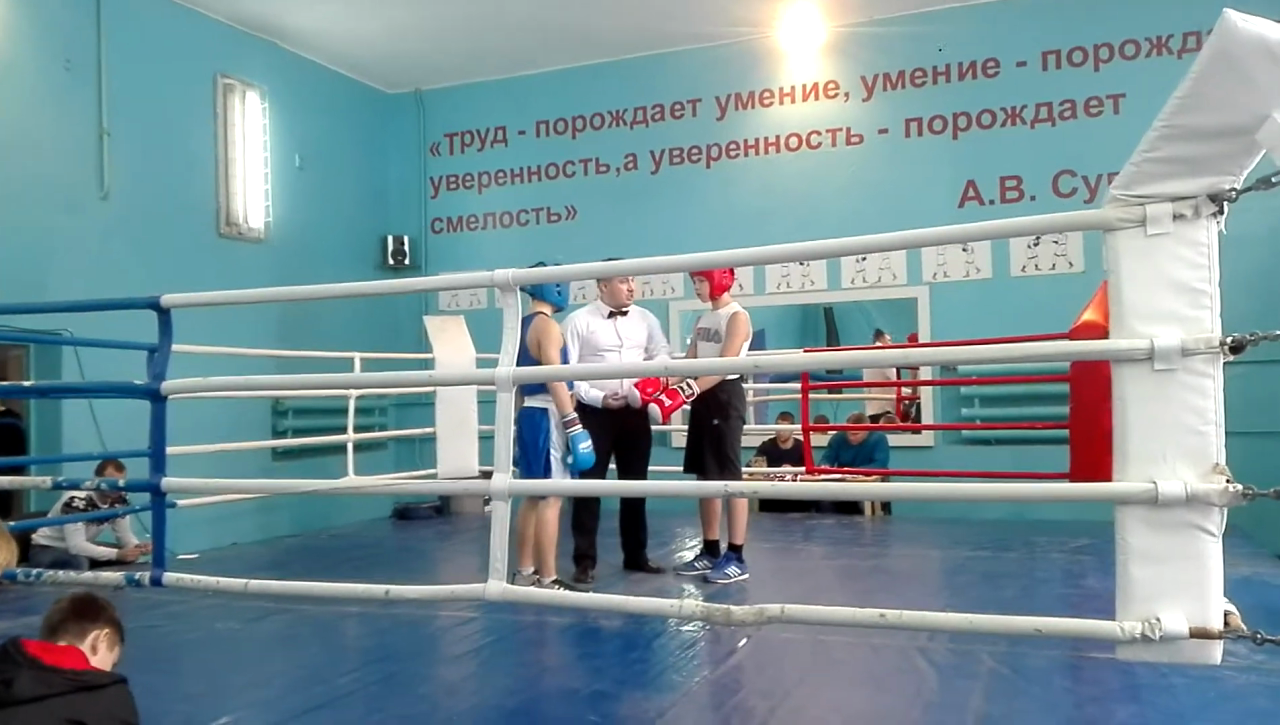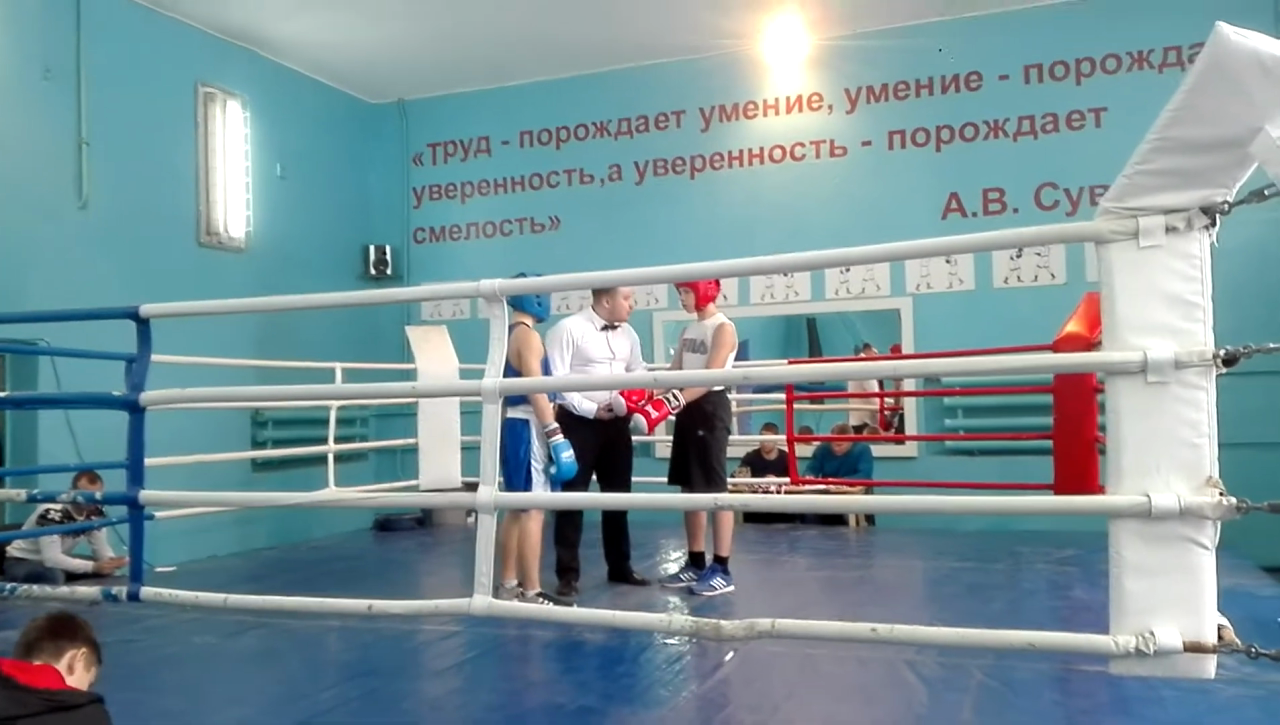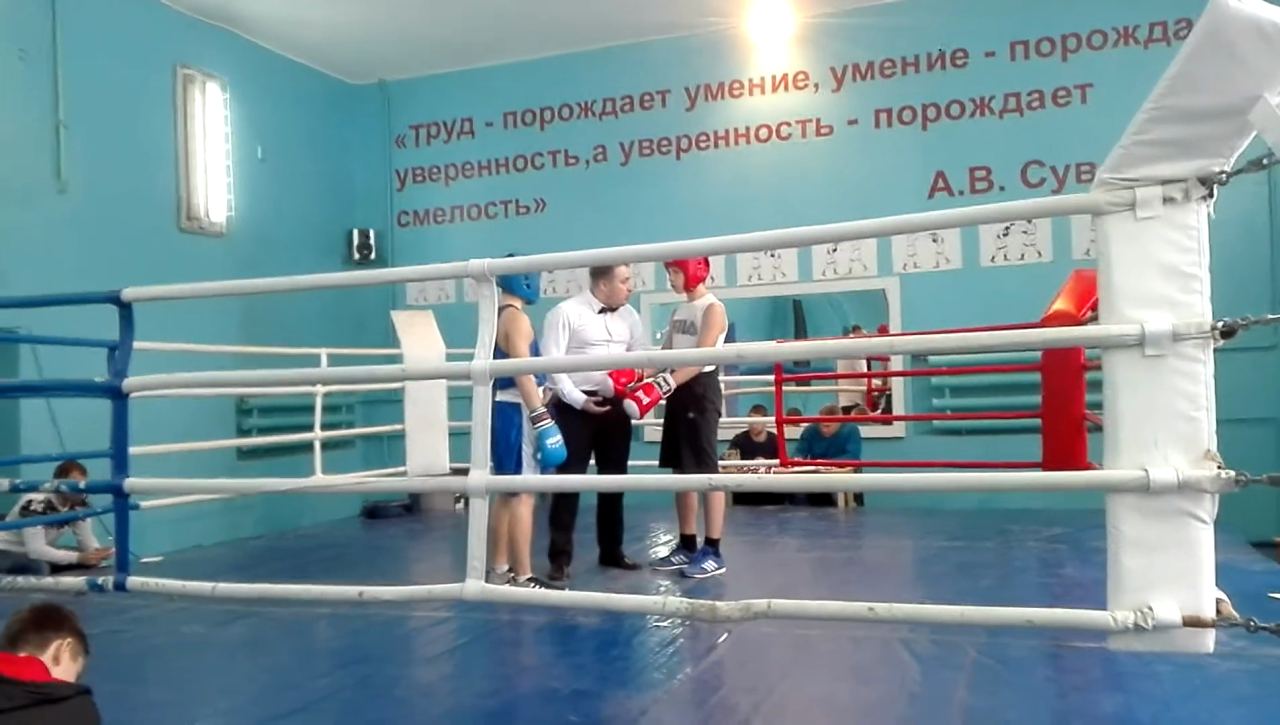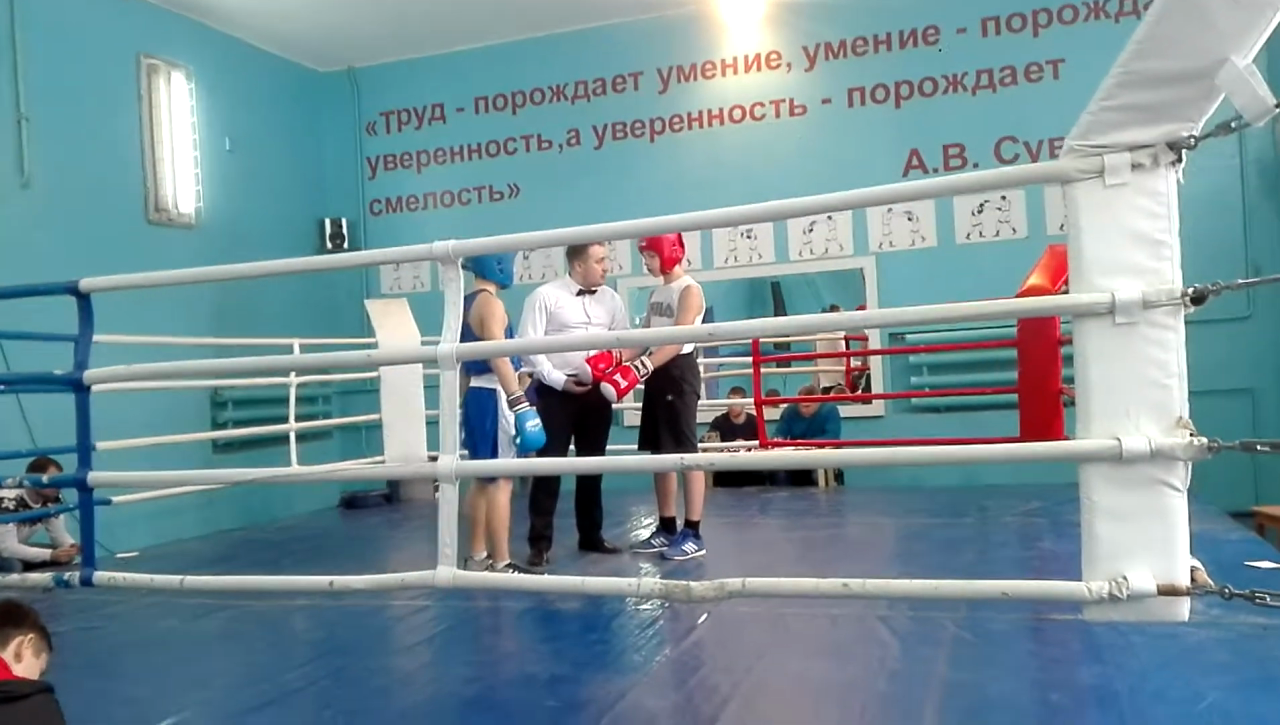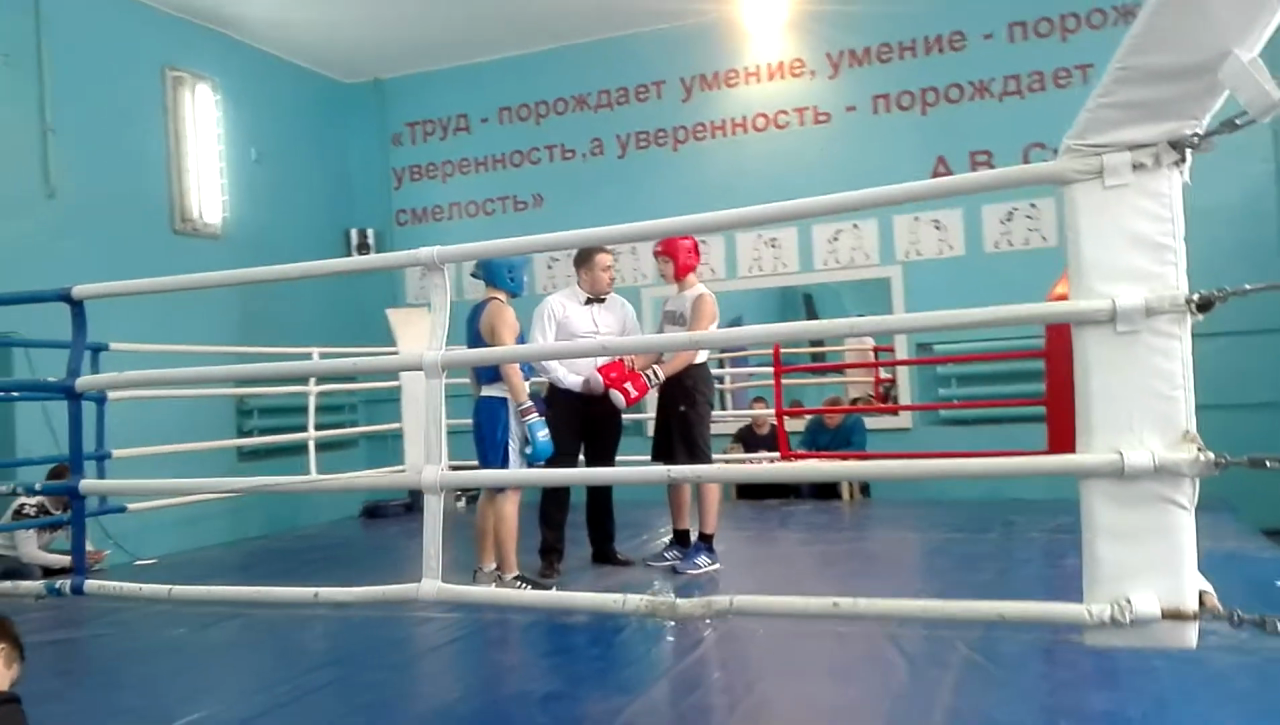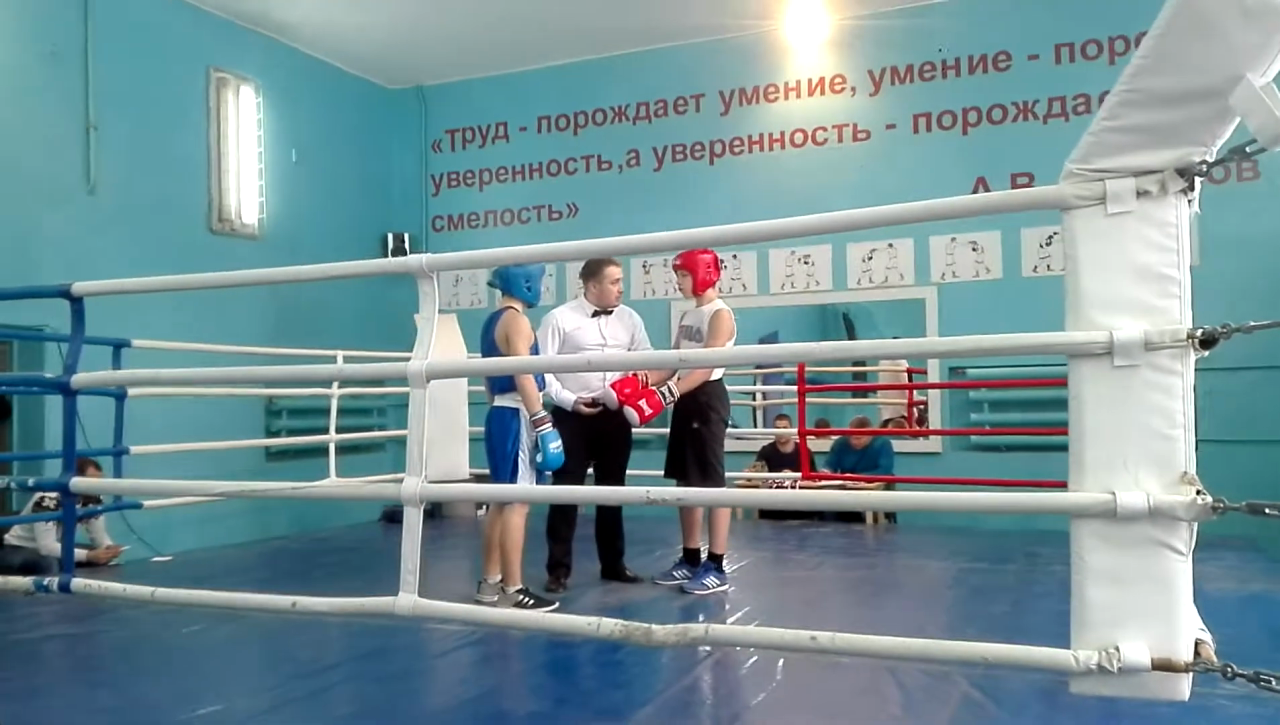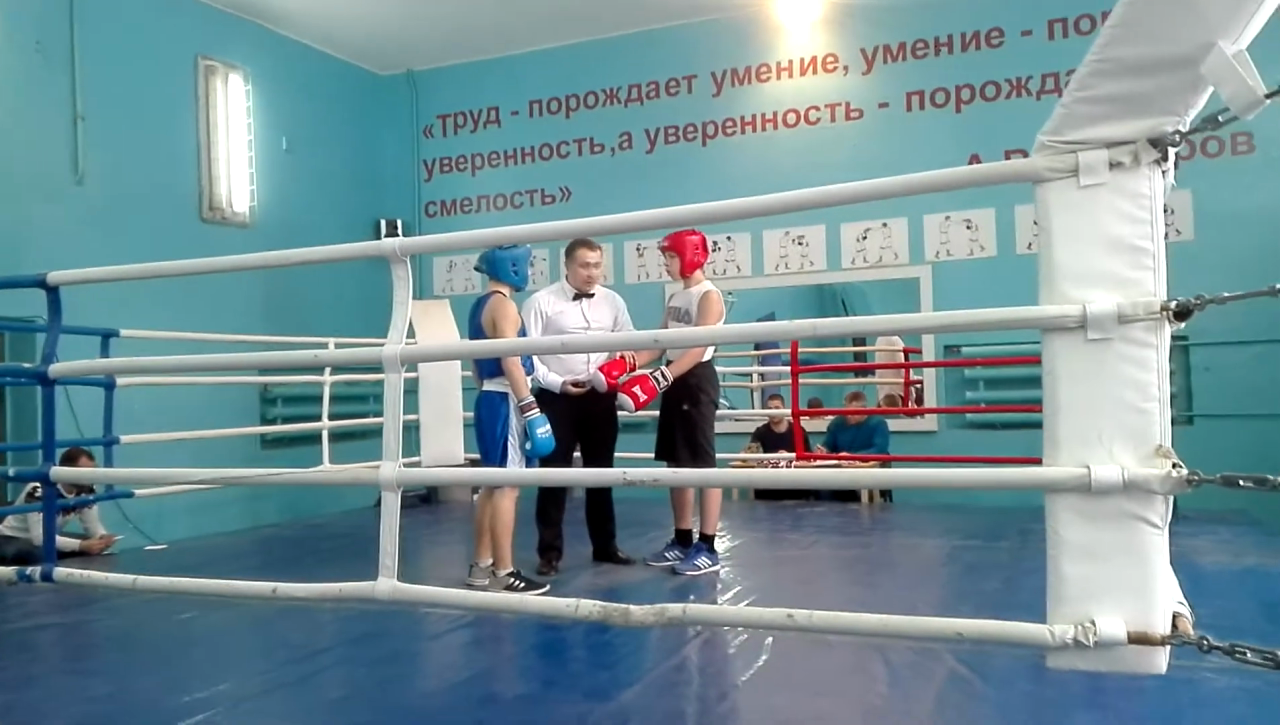
dt=0.4s
person 1, frame 1
left shoulder: (523, 325)
right shoulder: (548, 325)
right elbow: (555, 380)
left wrist: (517, 426)
right wrist: (574, 425)
left hip: (528, 414)
right hip: (546, 416)
left knee: (533, 496)
right knee: (550, 498)
left ankle: (525, 571)
right ankle: (547, 579)
person 1, frame 2
left shoulder: (506, 336)
right shoulder: (528, 336)
right elbow: (535, 390)
right wrist: (554, 434)
left hip: (511, 424)
right hip: (528, 426)
left knee: (516, 508)
right knee: (533, 510)
left ankle: (508, 584)
right ankle: (531, 592)
person 1, frame 3
left shoulder: (494, 318)
right shoulder: (517, 318)
right elbow: (523, 374)
right wrist: (541, 418)
left hip: (501, 408)
right hip: (518, 410)
left knee: (507, 492)
right knee: (523, 494)
left ankle: (499, 569)
right ankle: (523, 578)
person 1, frame 4
left shoulder: (466, 304)
right shoulder: (490, 303)
right elbow: (498, 357)
right wrist: (520, 402)
left hip: (476, 394)
right hip: (493, 396)
left knee: (482, 479)
right knee: (500, 481)
left ankle: (477, 557)
right ankle: (501, 564)
person 1, frame 5
left shoulder: (477, 313)
right shoulder: (502, 311)
right elbow: (508, 367)
right wrist: (529, 412)
left hip: (486, 404)
right hip: (505, 405)
left knee: (492, 490)
right knee: (509, 491)
left ankle: (486, 569)
right ankle: (509, 576)
person 1, frame 6
left shoulder: (492, 321)
right shoulder: (517, 320)
right elbow: (523, 376)
right wrist: (543, 422)
left hip: (499, 413)
right hip: (517, 416)
left knee: (501, 501)
right knee: (517, 504)
left ankle: (490, 582)
right ankle: (512, 590)
person 1, frame 7
left shoulder: (480, 306)
right shoulder: (504, 305)
right elbow: (510, 361)
right wrist: (530, 408)
left hip: (488, 398)
right hip: (506, 401)
left knee: (491, 486)
right knee: (507, 488)
left ankle: (482, 566)
right ankle: (503, 574)
person 2, frame 1
left shoulder: (737, 317)
right shoulder: (703, 319)
right elbow: (689, 362)
left wrist: (685, 391)
right wrist: (662, 384)
left hip: (726, 396)
right hip: (703, 398)
left knee: (730, 478)
right knee: (705, 477)
left ankle: (736, 557)
right ankle: (711, 551)
person 2, frame 2
left shoulder: (722, 328)
right shoulder: (688, 330)
right elbow: (674, 373)
left wrist: (671, 402)
right wrist: (646, 395)
left hip: (710, 408)
right hip: (688, 410)
left knee: (715, 489)
right knee: (690, 489)
left ankle: (721, 569)
right ankle: (696, 563)
person 2, frame 3
left shoulder: (712, 309)
right shoulder: (680, 311)
left wrist: (663, 384)
right wrist: (637, 376)
left hip: (701, 390)
right hip: (678, 391)
left knee: (706, 471)
right knee: (682, 471)
left ankle: (713, 553)
right ankle: (687, 545)
person 2, frame 4
left shoulder: (689, 291)
right shoulder: (657, 293)
left elbow: (677, 341)
left wrist: (639, 368)
right wrist: (615, 359)
left hip: (678, 372)
right hip: (656, 374)
left knee: (686, 452)
right knee: (660, 454)
left ankle: (693, 534)
right ankle: (667, 527)
person 2, frame 5
left shoulder: (702, 299)
right shoulder: (670, 301)
left elbow: (689, 350)
left wrist: (650, 377)
right wrist: (628, 368)
left hip: (692, 382)
right hip: (670, 384)
left knee: (700, 465)
right knee: (673, 465)
left ankle: (706, 547)
right ankle: (680, 541)
person 2, frame 6
left shoulder: (720, 315)
right shoulder: (688, 316)
left elbow: (706, 367)
left wrist: (664, 394)
right wrist: (640, 382)
left hip: (707, 399)
right hip: (685, 400)
left knee: (711, 483)
right knee: (686, 482)
left ankle: (716, 568)
right ankle: (691, 560)
person 2, frame 7
left shoulder: (708, 296)
right shoulder: (675, 298)
left elbow: (697, 349)
right elbow: (660, 344)
left wrist: (657, 379)
right wrist: (627, 363)
left hip: (696, 381)
right hip: (673, 382)
left knee: (702, 464)
right knee: (676, 464)
left ankle: (707, 548)
right ankle: (683, 540)
person 3, frame 1
left shoulder: (645, 319)
right shoulder: (578, 321)
left elbow: (661, 356)
right wrist: (598, 398)
left hip: (635, 410)
right hip: (594, 411)
left knee: (635, 483)
right knee: (589, 484)
left ankle: (636, 554)
right ankle: (585, 561)
person 3, frame 2
left shoulder: (628, 334)
right shoulder: (568, 329)
left elbow: (637, 371)
right elbow: (555, 379)
right wrist: (591, 410)
left hip: (617, 422)
right hip: (579, 422)
left knee: (618, 495)
right knee: (573, 495)
left ankle: (620, 566)
right ankle: (568, 574)
person 3, frame 3
left shoulder: (629, 316)
right shoulder: (566, 313)
left elbow: (641, 353)
right wrist: (579, 400)
left hip: (616, 406)
right hip: (576, 407)
left knee: (614, 479)
left ankle: (612, 551)
right ankle: (560, 558)
person 3, frame 4
left shoulder: (610, 299)
right shoulder: (544, 296)
right wrist: (559, 380)
left hip: (596, 390)
right hip: (557, 391)
left ankle: (591, 535)
right ankle: (540, 543)
person 3, frame 5
left shoulder: (621, 307)
right shoulder: (553, 306)
right wrist: (577, 382)
left hip: (606, 400)
right hip: (566, 399)
left ankle: (604, 548)
right ankle: (551, 554)
person 3, frame 6
left shoulder: (629, 318)
right shoulder: (559, 318)
left elbow: (645, 357)
right wrist: (568, 400)
left hip: (615, 414)
right hip: (573, 414)
left knee: (613, 490)
right knee: (567, 490)
left ankle: (613, 564)
right ankle: (559, 569)
person 3, frame 7
left shoulder: (612, 301)
right shoulder: (541, 302)
right wrist: (556, 383)
left hip: (600, 396)
right hip: (557, 397)
left knee: (601, 473)
left ankle: (605, 546)
right ankle: (550, 552)
